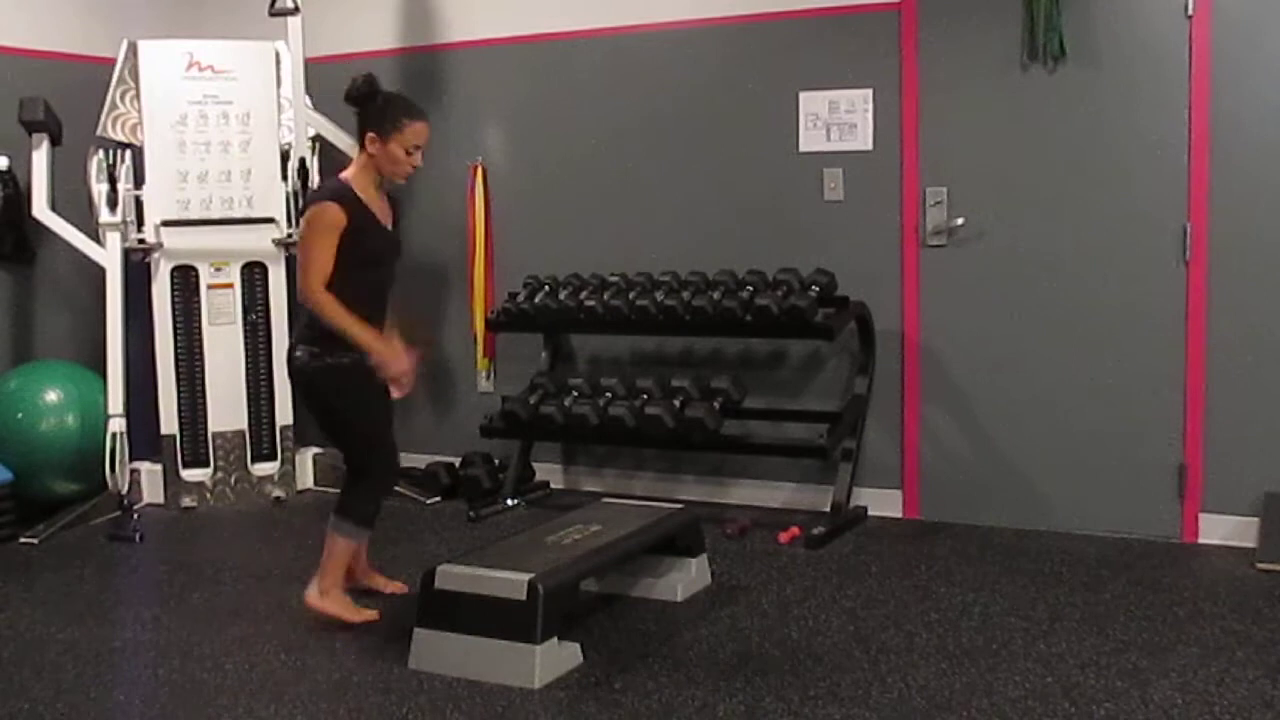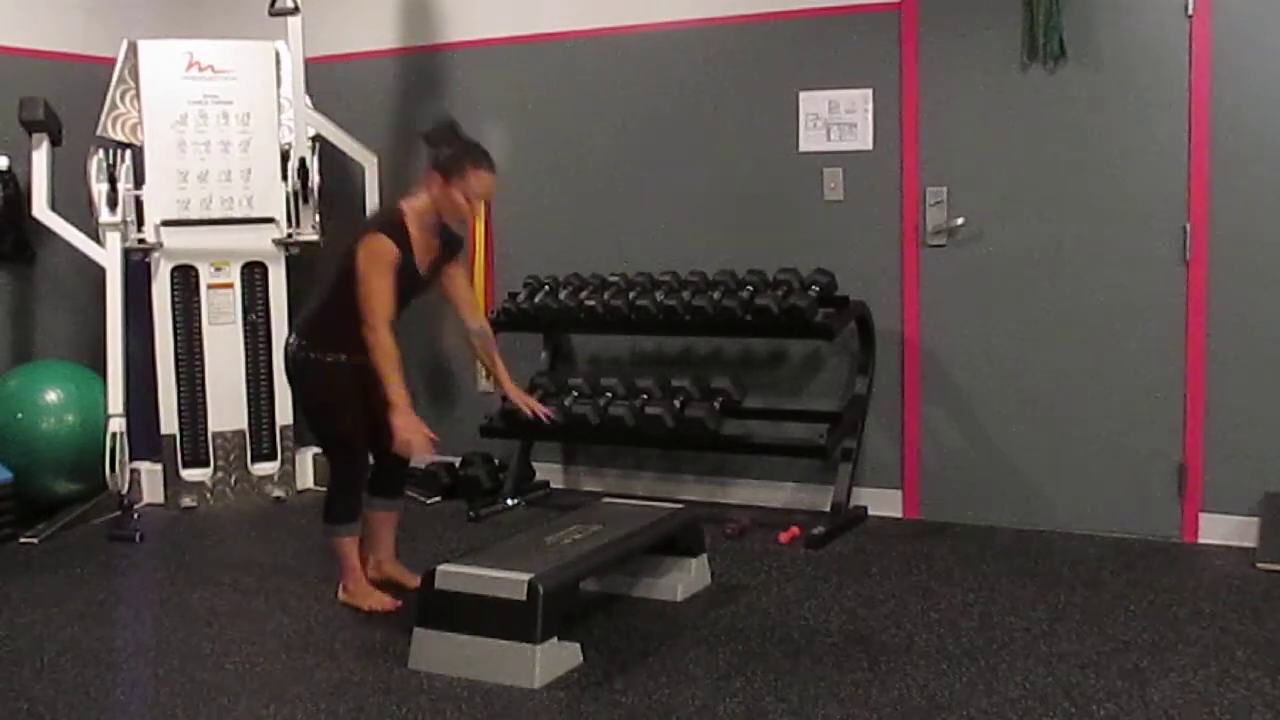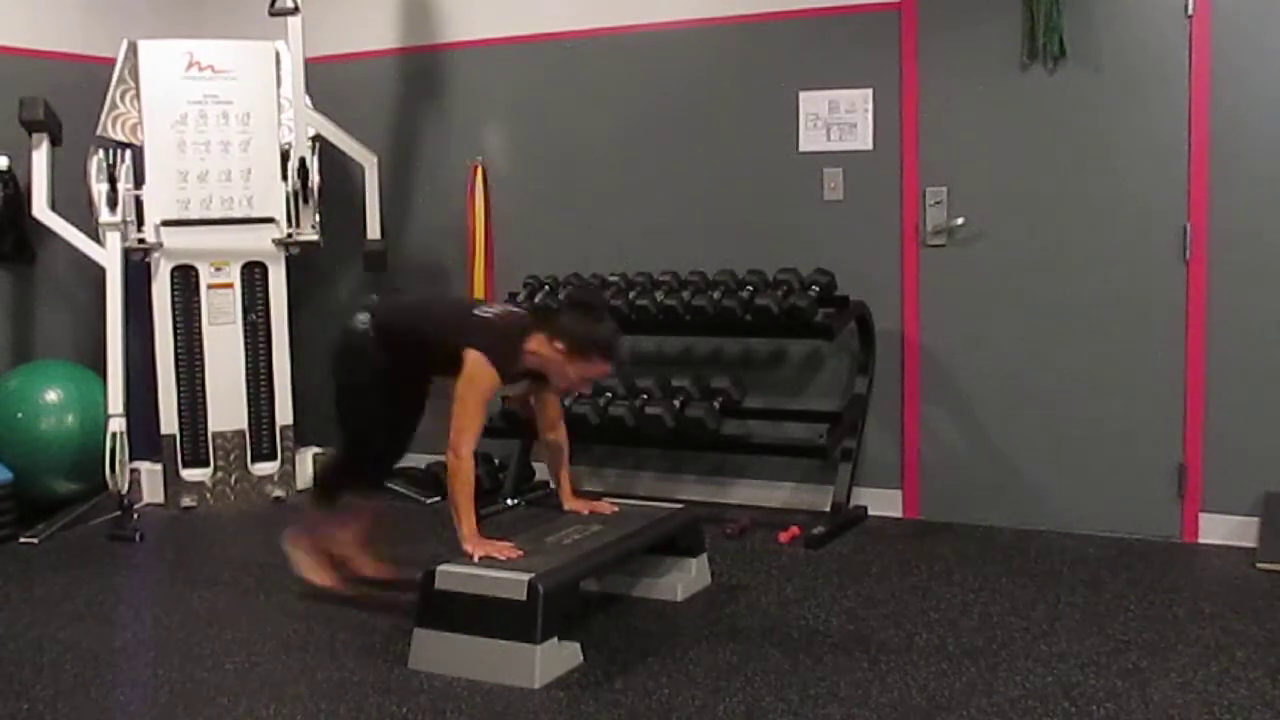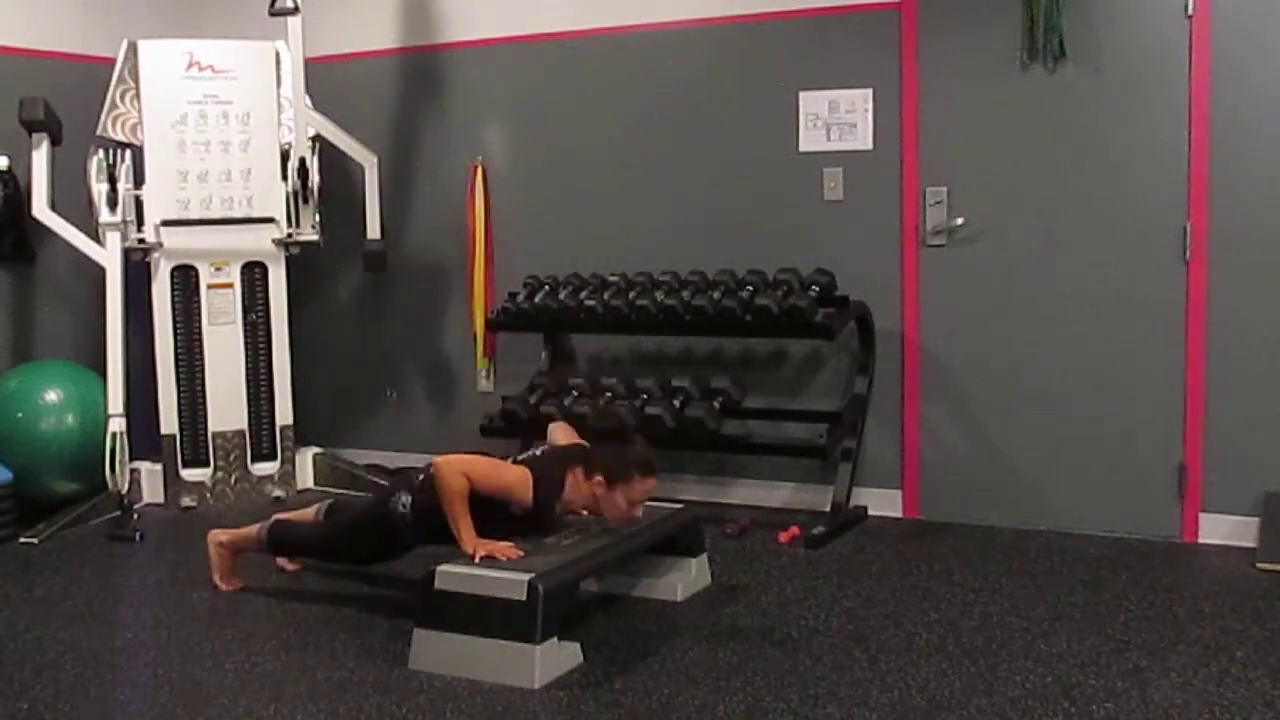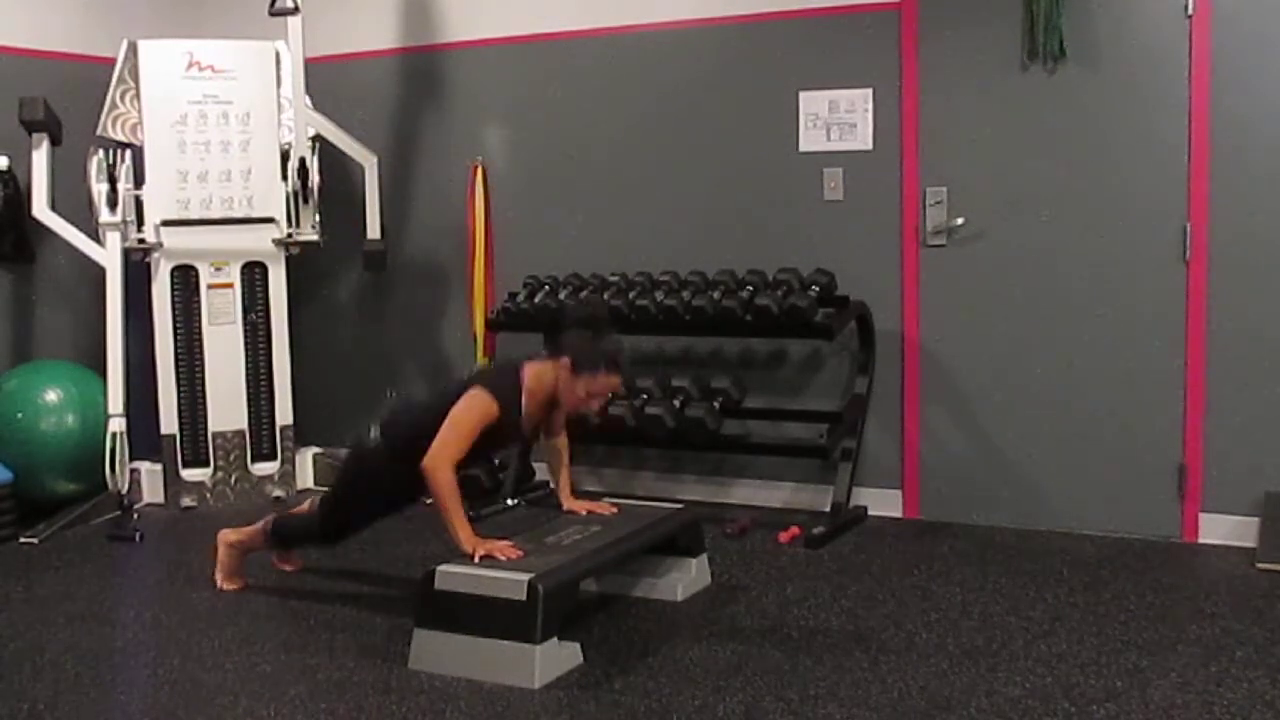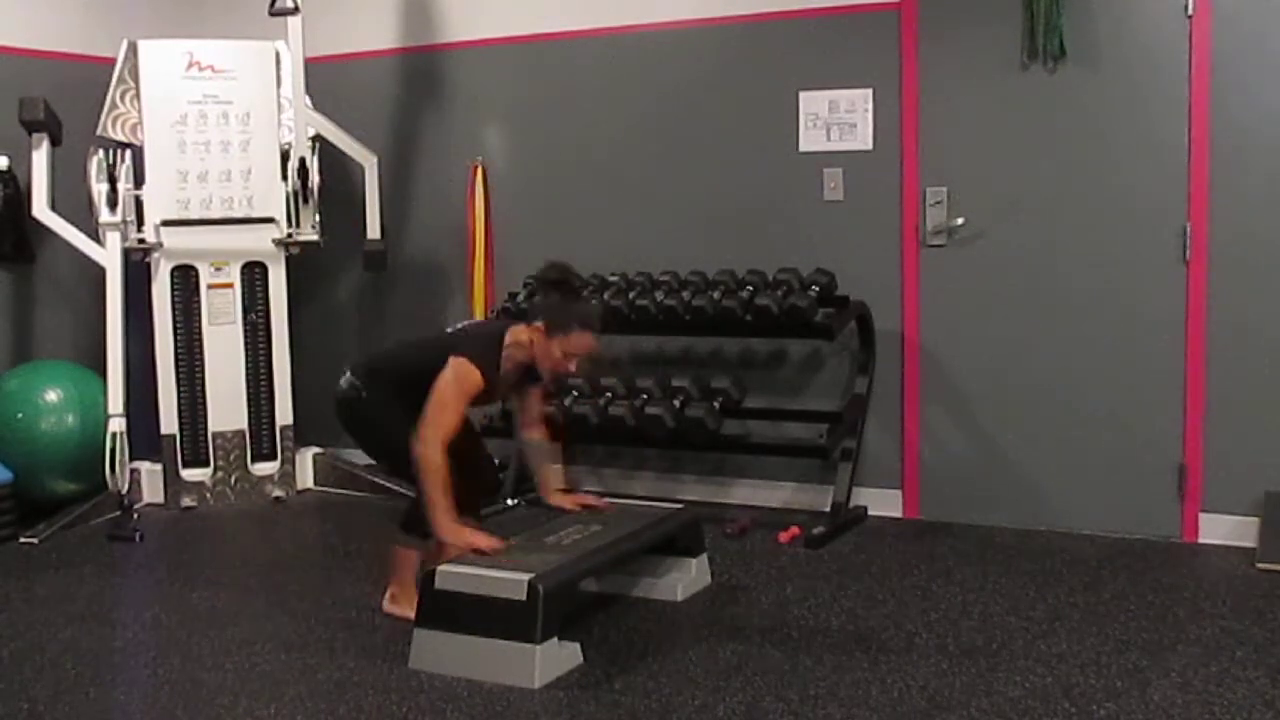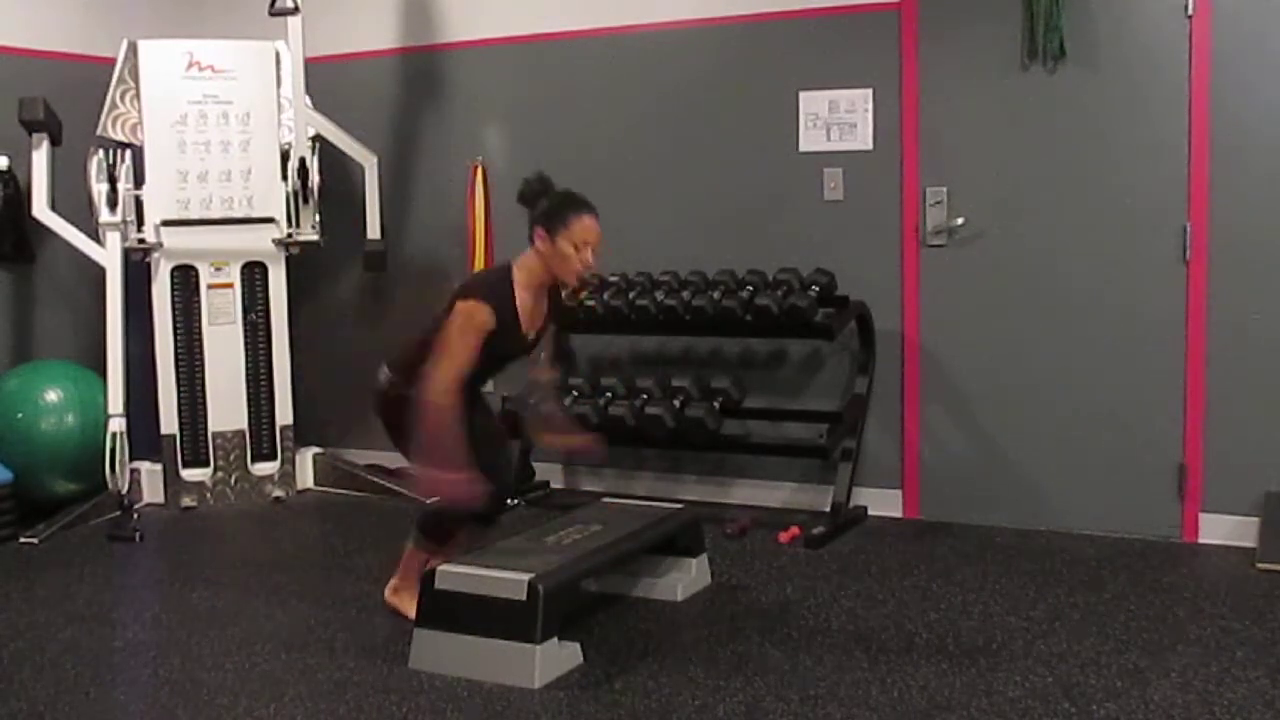
dt=0.5s
person 1, frame 1
left shoulder: (386, 203)
right shoulder: (331, 202)
right elbow: (313, 290)
left wrist: (395, 351)
right wrist: (375, 344)
left hip: (360, 360)
right hip: (326, 361)
left knee: (368, 467)
right knee: (379, 467)
left ankle: (358, 570)
right ankle: (325, 586)
person 1, frame 2
left shoulder: (447, 242)
right shoulder: (384, 236)
left elbow: (471, 316)
right elbow: (376, 327)
left wrist: (507, 385)
right wrist: (401, 411)
left hip: (365, 357)
right hip: (319, 357)
left knee: (396, 455)
right knee: (350, 465)
left ankle: (382, 560)
right ankle: (352, 581)
person 1, frame 3
left shoulder: (548, 352)
right shoulder: (491, 355)
left elbow: (552, 432)
right elbow: (459, 452)
left wrist: (568, 497)
right wrist: (470, 538)
left hip: (416, 351)
right hip: (369, 343)
left knee: (384, 455)
right knee: (363, 453)
left ankle: (349, 546)
right ankle: (305, 540)
person 1, frame 4
left shoulder: (580, 460)
right shoulder: (532, 488)
left elbow: (557, 425)
right elbow: (446, 467)
left wrist: (570, 508)
right wrist: (472, 542)
left hip: (428, 497)
right hip: (416, 509)
left knee: (348, 522)
right knee: (332, 543)
left ankle: (293, 521)
right ankle: (227, 542)
person 1, frame 5
left shoulder: (554, 383)
right shoulder: (494, 393)
left elbow: (554, 437)
right elbow: (435, 463)
left wrist: (566, 496)
right wrist: (467, 539)
right hip: (394, 448)
left knee: (341, 512)
right knee: (331, 524)
left ankle: (282, 543)
right ankle: (236, 544)
person 1, frame 6
left shoulder: (531, 356)
right shoulder: (475, 359)
left elbow: (532, 428)
right elbow: (427, 443)
left wrist: (551, 492)
right wrist: (448, 525)
left hip: (414, 397)
right hip: (366, 395)
left knee: (482, 479)
right knee: (443, 476)
right ankle: (399, 594)
person 1, frame 7
left shoulder: (551, 296)
right shoulder: (484, 299)
left elbow: (543, 369)
right elbow: (439, 385)
left wrist: (546, 425)
right wrist: (436, 460)
left hip: (460, 400)
right hip: (409, 394)
left knee: (498, 486)
right knee: (464, 496)
right ankle: (403, 587)
